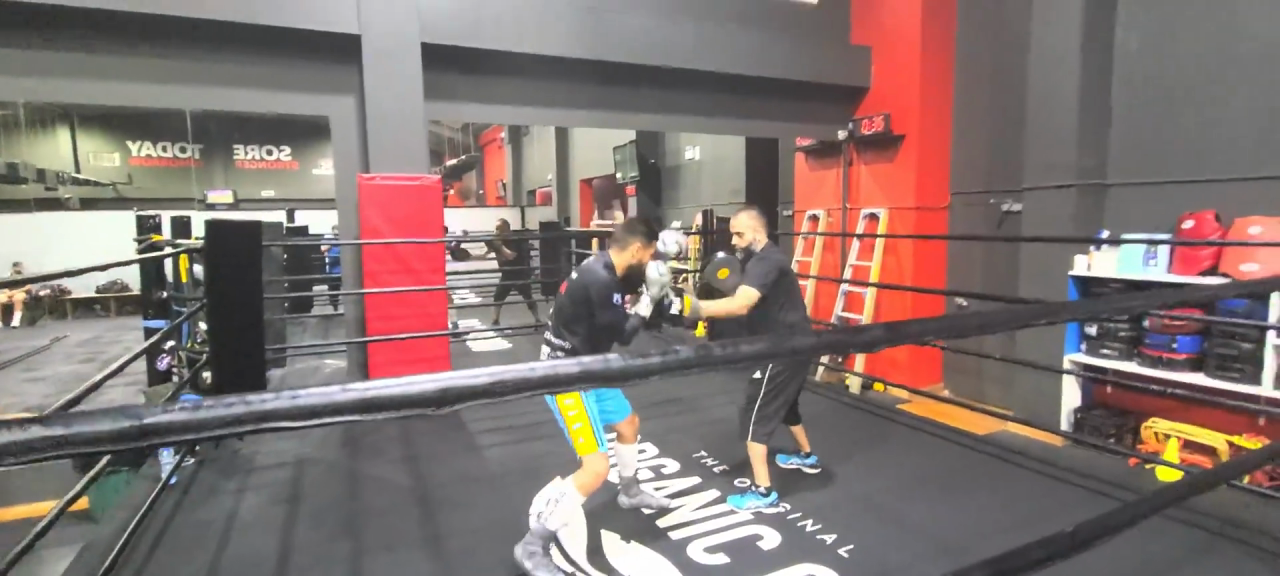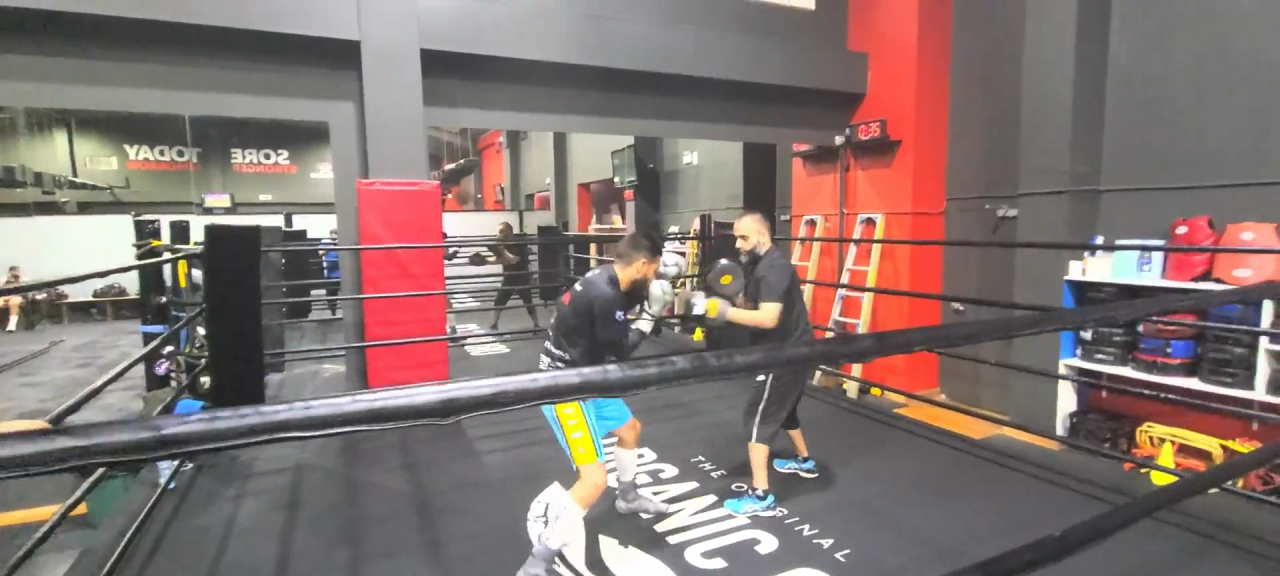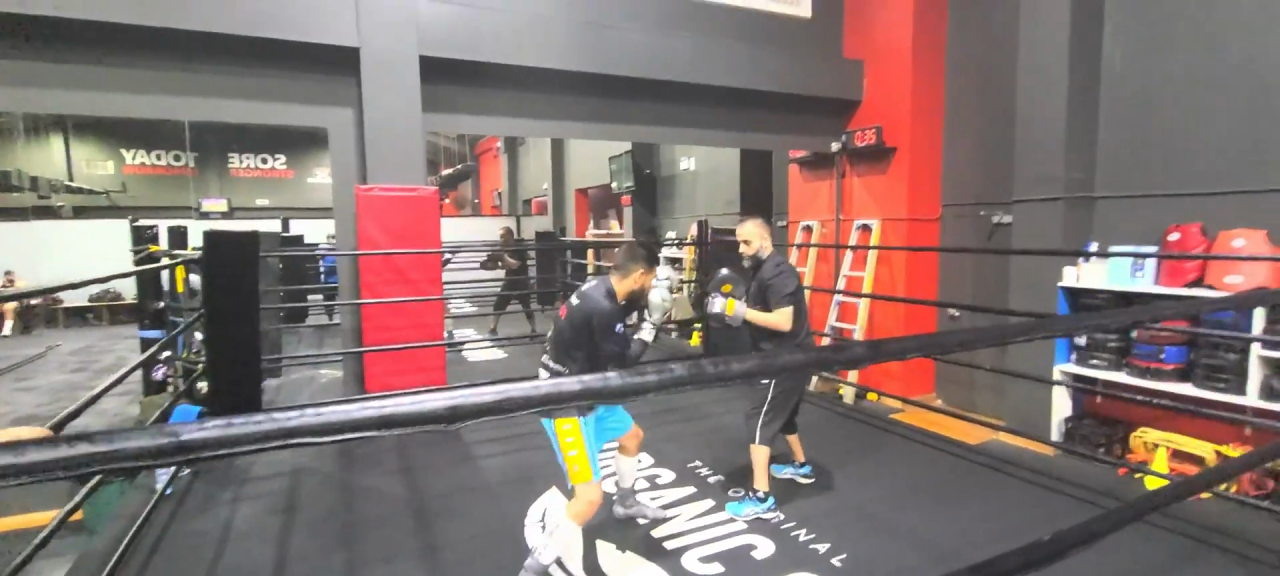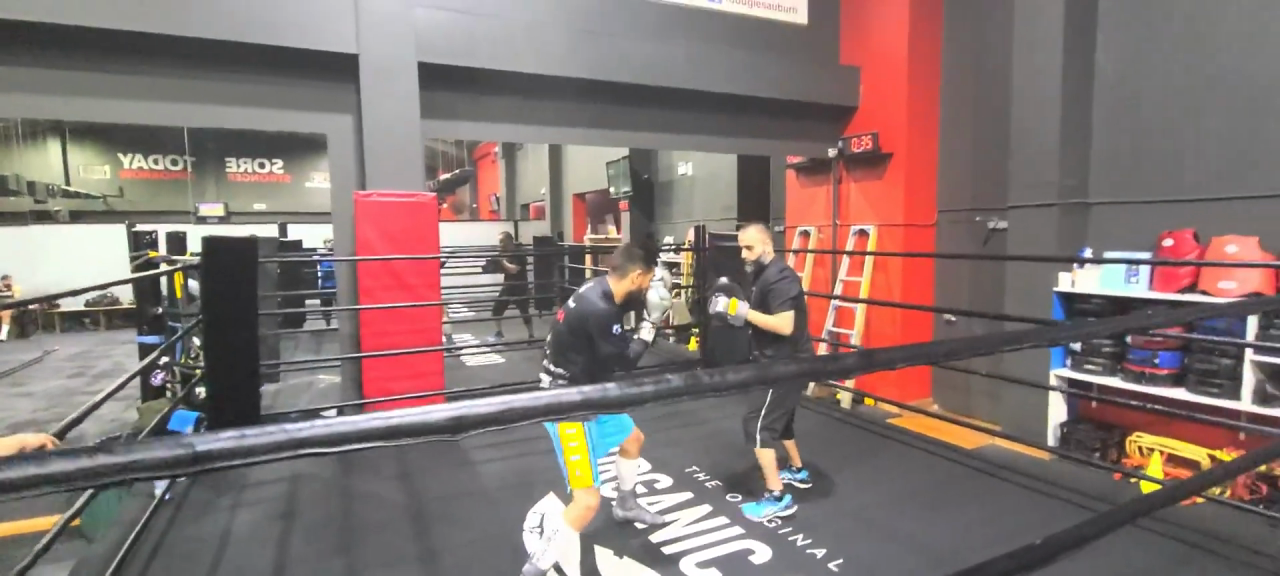
dt=0.1s
person 1, frame 1
left shoulder: (606, 267)
right shoulder: (600, 279)
left elbow: (629, 282)
right elbow: (624, 333)
right wrist: (651, 295)
left knee: (629, 425)
right knee: (596, 467)
left ankle: (630, 492)
right ankle: (534, 545)
person 1, frame 2
left shoulder: (608, 277)
right shoulder: (604, 295)
left elbow: (628, 295)
right elbow: (622, 348)
left wrist: (658, 280)
right wrist: (651, 312)
left knee: (630, 430)
right knee: (594, 479)
left ankle: (628, 497)
person 1, frame 3
left shoulder: (604, 288)
right shoulder: (602, 308)
right elbow: (625, 360)
left wrist: (659, 285)
right wrist: (652, 321)
left knee: (633, 437)
right knee: (589, 497)
left ankle: (626, 502)
person 1, frame 4
left shoulder: (601, 290)
right shoulder: (598, 309)
right elbow: (626, 361)
left wrist: (654, 287)
right wrist: (651, 321)
left knee: (632, 440)
right knee: (586, 503)
left ankle: (626, 505)
person 2, frame 1
left shoulder: (767, 262)
right shoulder: (763, 259)
left elbow: (739, 305)
right elbow: (749, 302)
left wrist: (694, 307)
left knee: (756, 415)
right knee: (783, 403)
left ankle: (763, 493)
right ankle: (807, 457)
person 2, frame 2
left shoulder: (772, 268)
right shoulder: (761, 264)
left elbow: (768, 319)
right elbow: (754, 307)
left wrist: (721, 311)
left knee: (758, 417)
right knee: (781, 408)
left ankle: (760, 495)
right ankle: (804, 461)
person 2, frame 3
left shoulder: (777, 272)
right shoulder: (763, 269)
left elbow: (783, 322)
right elbow: (761, 309)
left wrist: (738, 311)
right wrist: (736, 304)
left knee: (761, 418)
right knee: (782, 412)
left ankle: (761, 497)
right ankle: (801, 466)
person 2, frame 4
left shoulder: (779, 278)
right shoulder: (763, 275)
left elbow: (784, 326)
right elbow: (762, 314)
left wrist: (742, 311)
right wrist: (733, 306)
right hip: (780, 361)
left knee: (757, 423)
right knee: (777, 418)
left ankle: (777, 497)
right ankle: (797, 471)
